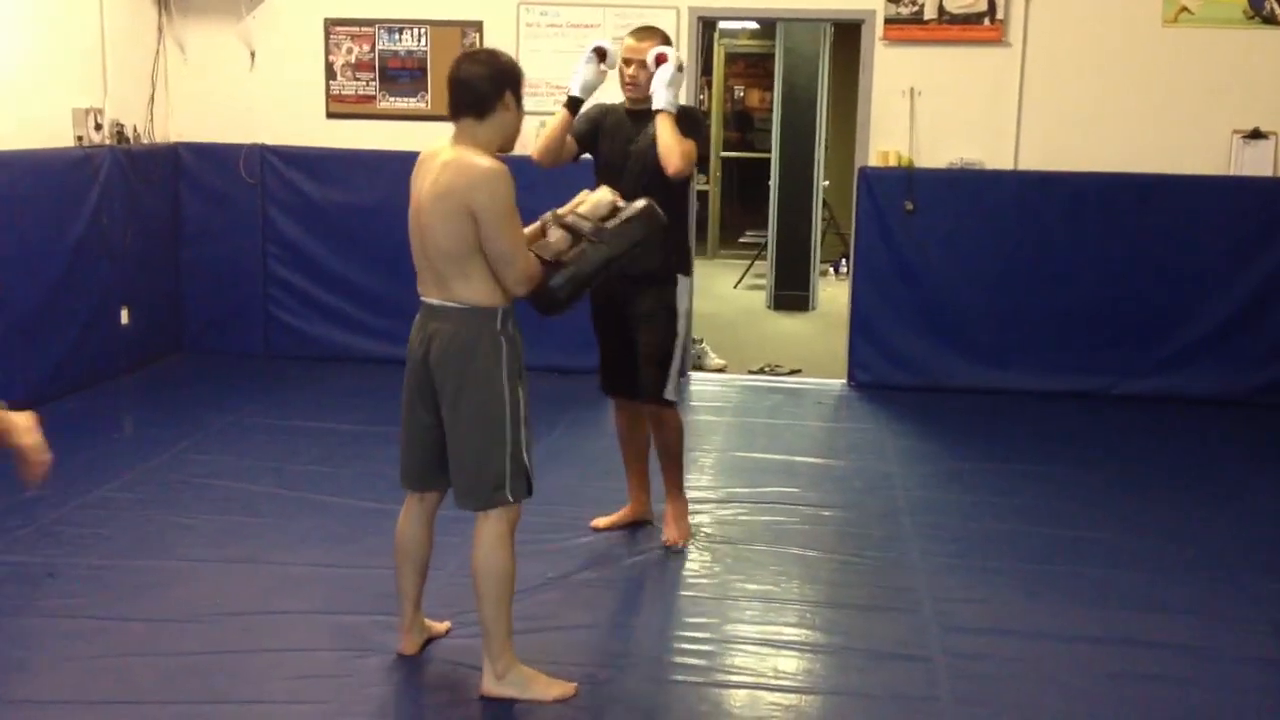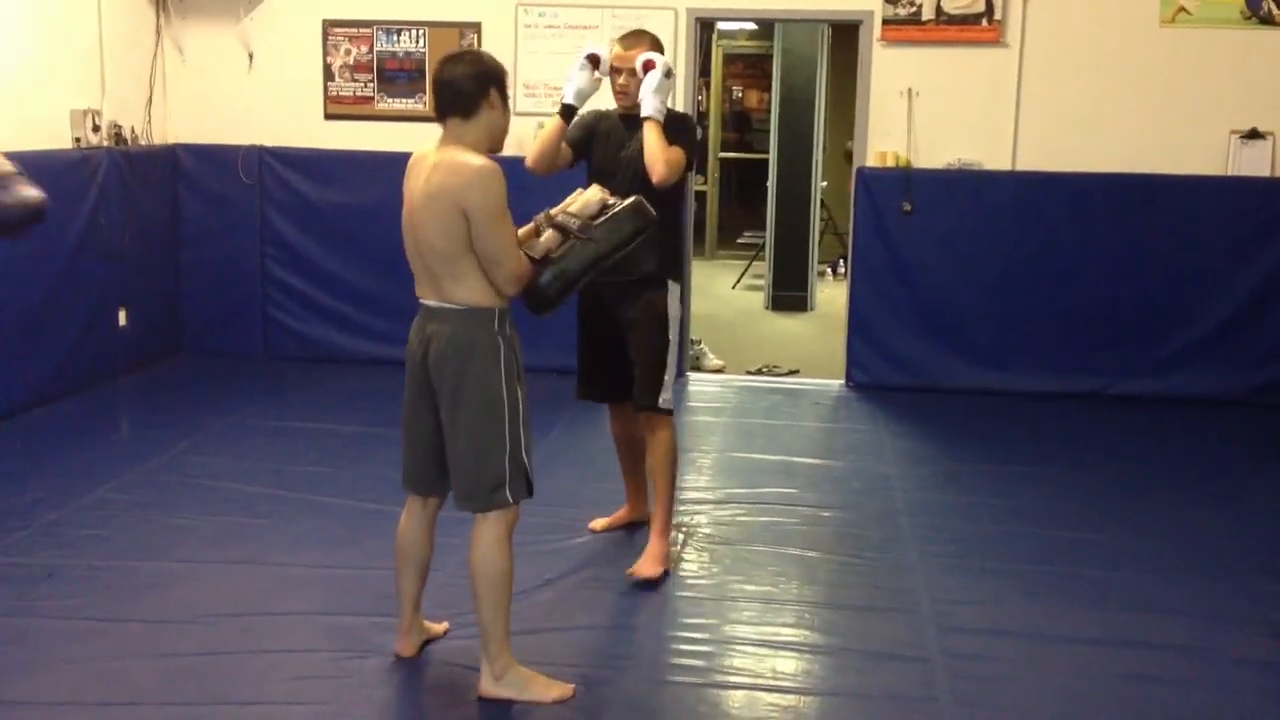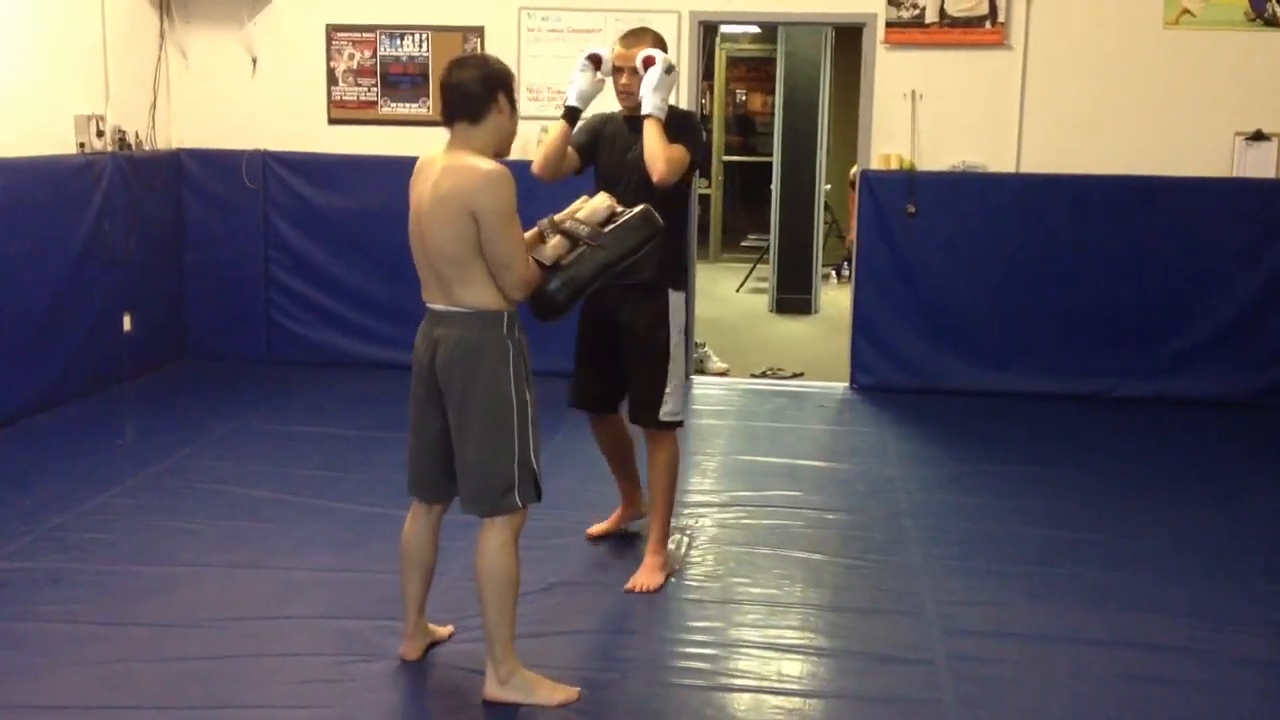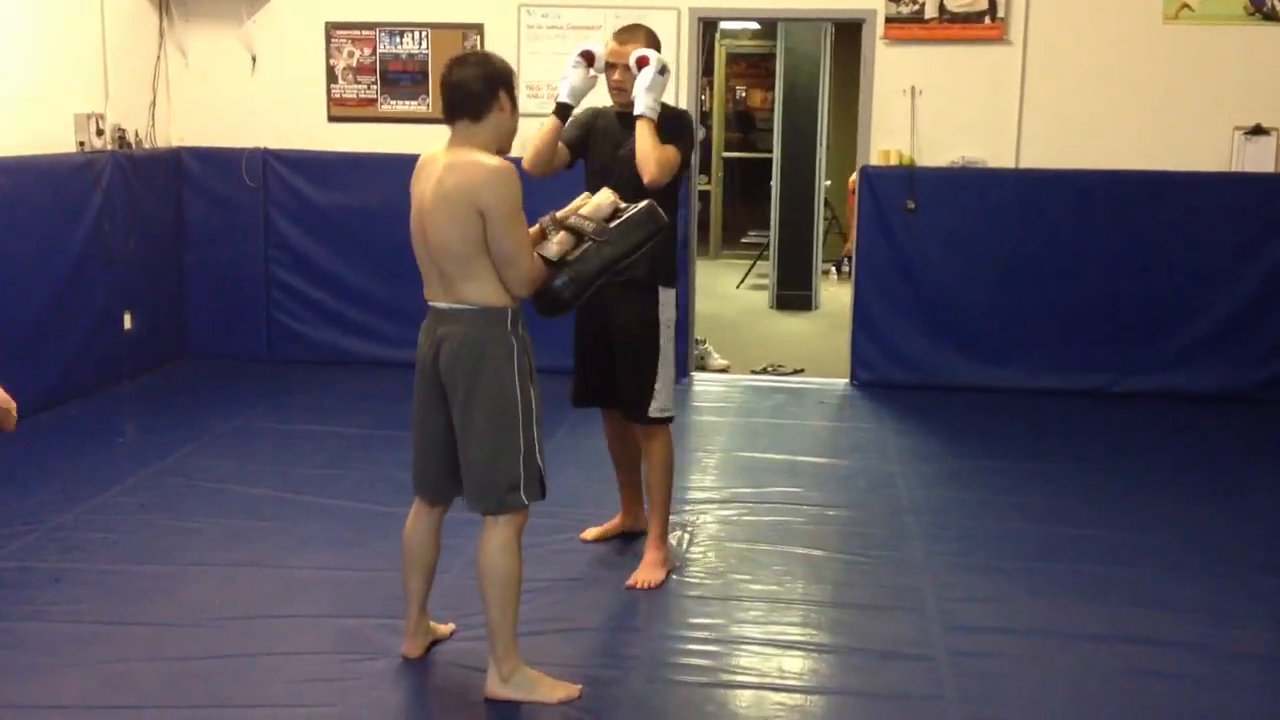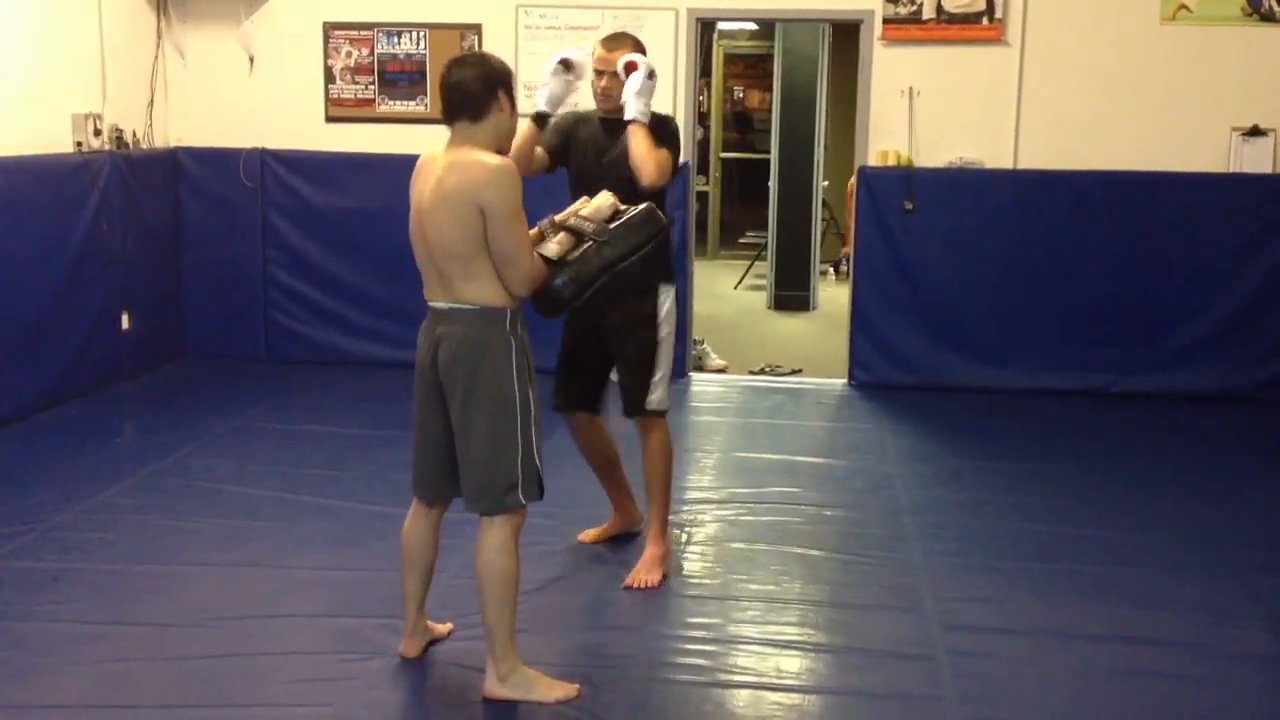
dt=0.3s
person 1, frame 1
left shoulder: (427, 163)
right shoulder: (487, 175)
right elbow: (519, 278)
left wrist: (553, 221)
left hip: (429, 327)
right hip: (477, 337)
left knee: (422, 493)
right knee: (497, 506)
left ankle: (411, 626)
right ankle: (500, 667)
person 1, frame 2
left shoulder: (419, 165)
right shoulder: (478, 174)
right elbow: (510, 278)
left wrist: (549, 220)
left hip: (429, 329)
right hip: (476, 339)
left knee: (423, 496)
right knee: (495, 508)
left ankle: (409, 627)
right ankle: (499, 670)
person 1, frame 3
left shoulder: (426, 170)
right shoulder: (489, 178)
right elbow: (518, 282)
left hip: (435, 334)
right hip: (484, 342)
left knee: (429, 501)
right knee: (502, 513)
left ankle: (414, 631)
right ankle: (503, 673)
person 1, frame 4
left shoulder: (426, 167)
right shoulder: (492, 173)
right elbow: (521, 280)
left wrist: (550, 224)
left hip: (437, 331)
right hip: (487, 339)
left knee: (429, 497)
right knee: (504, 511)
left ankle: (416, 629)
right ankle: (506, 670)
person 1, frame 5
left shoulder: (426, 168)
right shoulder: (494, 172)
right elbow: (521, 279)
left wrist: (550, 227)
left hip: (437, 331)
right hip: (486, 339)
left knee: (429, 497)
right knee: (502, 511)
left ankle: (414, 629)
right ankle: (503, 670)
person 2, frame 1
left shoulder: (684, 119)
right shoulder: (602, 117)
left elbow: (676, 167)
right elbow: (544, 157)
left wrist: (663, 102)
right wrist: (578, 92)
left hip: (662, 277)
right hip: (610, 273)
left knee: (658, 397)
right knee: (625, 395)
left ankle: (676, 502)
right ankle: (637, 501)
person 2, frame 2
left shoulder: (676, 126)
right shoulder: (595, 123)
left elbow: (661, 173)
right elbow: (538, 163)
left wrist: (651, 108)
right wrist: (572, 100)
left hip: (653, 284)
right hip: (599, 280)
left knee: (654, 408)
right knee: (618, 401)
left ankle: (659, 540)
right ankle: (635, 502)
person 2, frame 3
left shoulder: (682, 125)
right shoulder: (600, 127)
left elbow: (663, 172)
right elbow: (545, 170)
left wrist: (652, 107)
right wrist: (574, 104)
left hip: (655, 291)
right hip: (601, 286)
left knee: (658, 422)
right knee: (598, 408)
left ankle: (657, 550)
right ankle: (631, 501)
person 2, frame 4
left shoulder: (673, 123)
right shoulder: (592, 121)
left elbow: (654, 174)
right elbow: (535, 165)
left wrist: (644, 107)
right wrist: (566, 100)
left hip: (647, 287)
right hip: (595, 282)
left knee: (650, 416)
right knee: (611, 408)
left ankle: (658, 545)
right ankle: (631, 511)
person 2, frame 5
left shoulder: (658, 128)
right shoulder: (573, 126)
left elbow: (651, 177)
right elbow: (517, 168)
left wrist: (636, 111)
right wrist: (544, 106)
left hip: (643, 288)
right hip: (589, 287)
left knee: (647, 412)
right knee: (577, 409)
left ankle: (657, 543)
right ankle: (623, 513)
